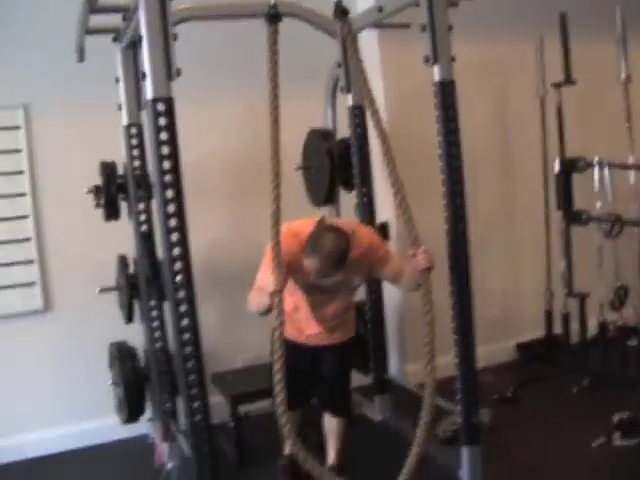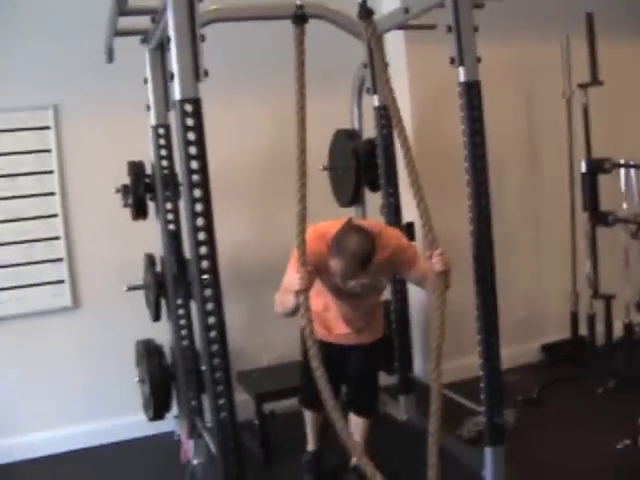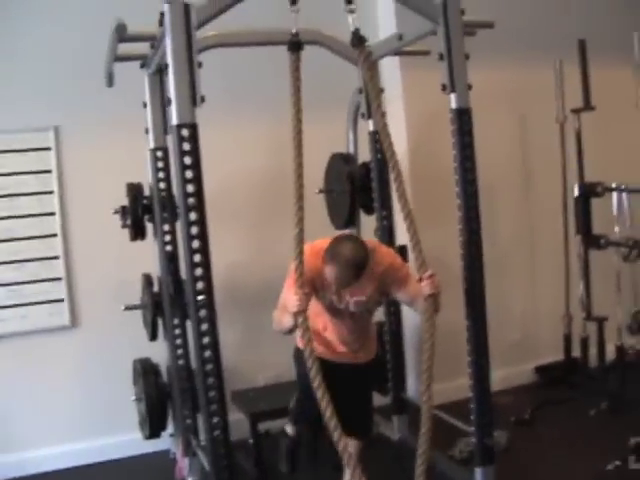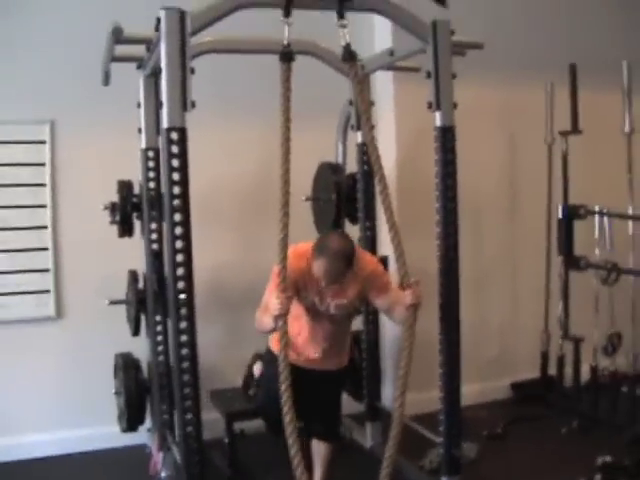
dt=0.2s
person 1, frame 1
left shoulder: (366, 242)
right shoulder: (287, 240)
left elbow: (402, 277)
right elbow: (254, 304)
left wrist: (418, 268)
right wrist: (268, 295)
left hip: (337, 332)
right hip: (293, 329)
left knee: (336, 399)
right knee: (290, 396)
right ankle: (289, 455)
person 1, frame 2
left shoulder: (393, 244)
right shoulder: (315, 241)
left elbow: (428, 280)
right elbow: (281, 305)
left wrist: (438, 272)
right wrist: (295, 294)
left hip: (365, 332)
right hip: (322, 329)
left knee: (362, 398)
right knee: (314, 394)
right ankle: (312, 452)
person 1, frame 3
left shoulder: (386, 262)
right shoulder: (310, 259)
left elbow: (417, 301)
right elbow: (278, 322)
left wrist: (428, 295)
right wrist: (292, 316)
left hip: (358, 352)
right hip: (315, 346)
left knee: (355, 419)
right knee: (311, 410)
right ankle: (292, 433)
person 1, frame 4
left shoulder: (368, 269)
right shoulder: (295, 260)
left elbow: (395, 310)
right elbow: (261, 319)
left wrist: (408, 305)
right wrist: (272, 318)
left hip: (331, 360)
right hip: (288, 351)
left knee: (324, 424)
right knee: (273, 414)
right ankle: (262, 370)
